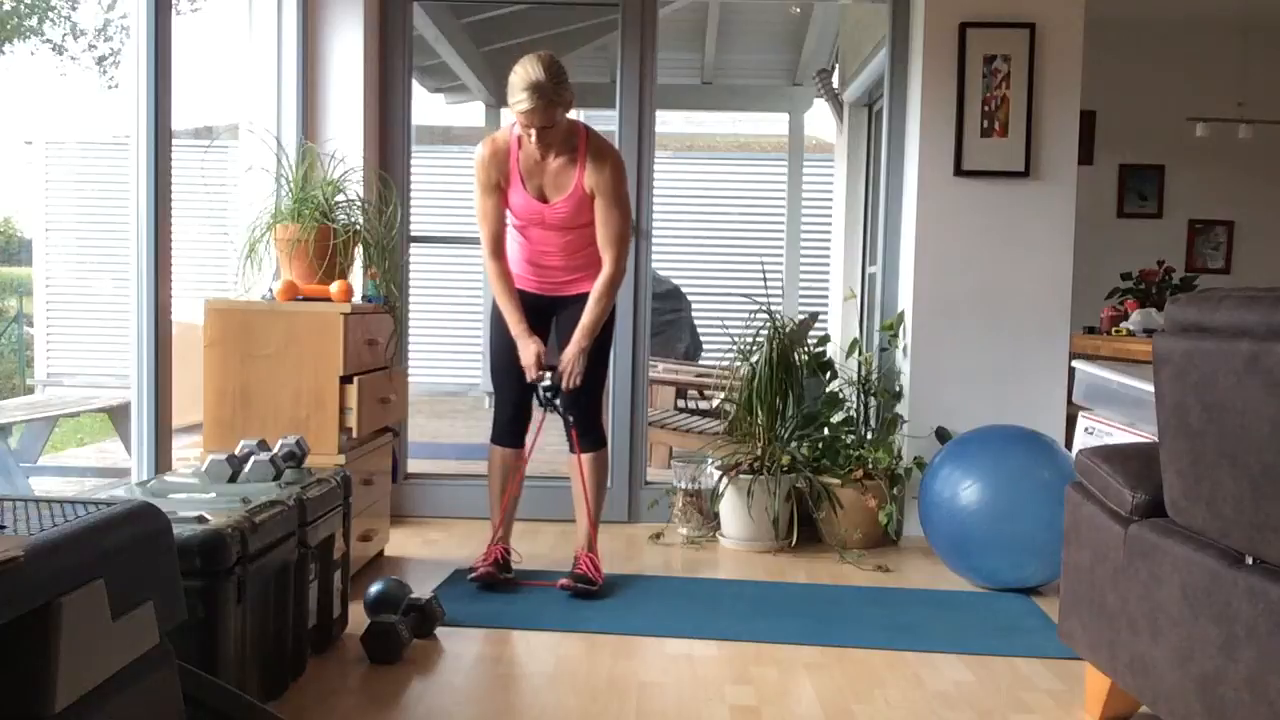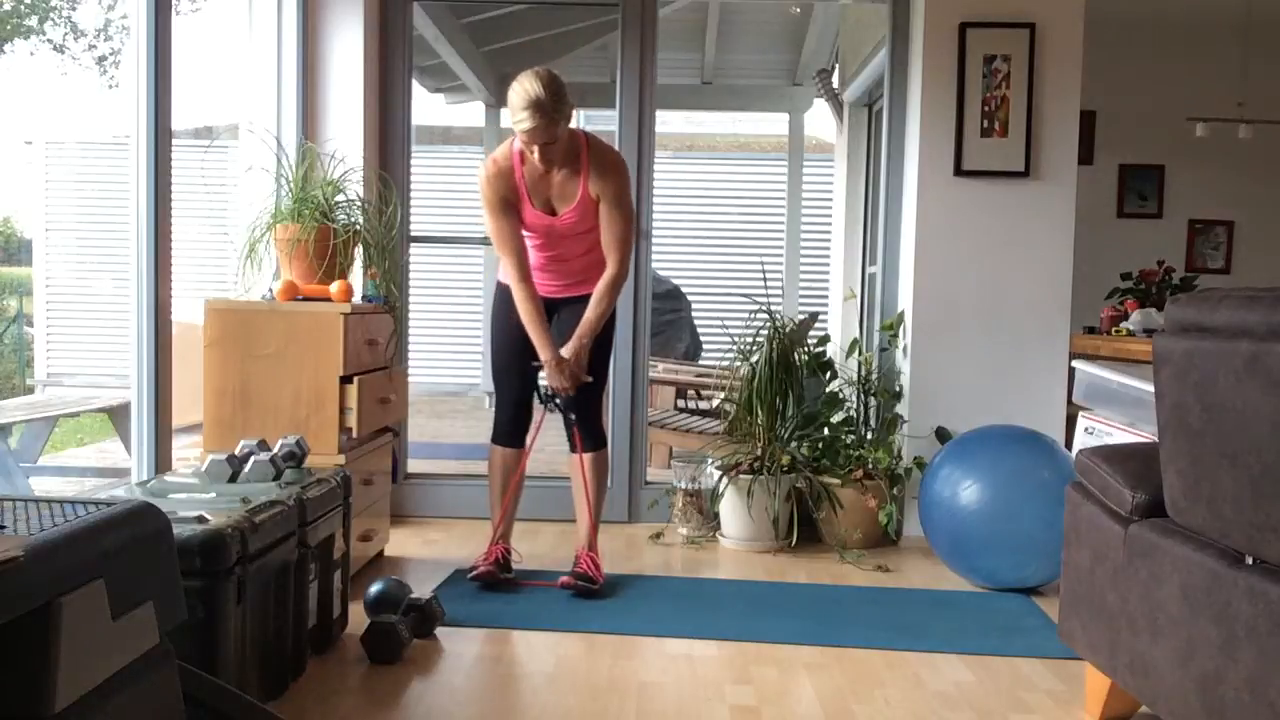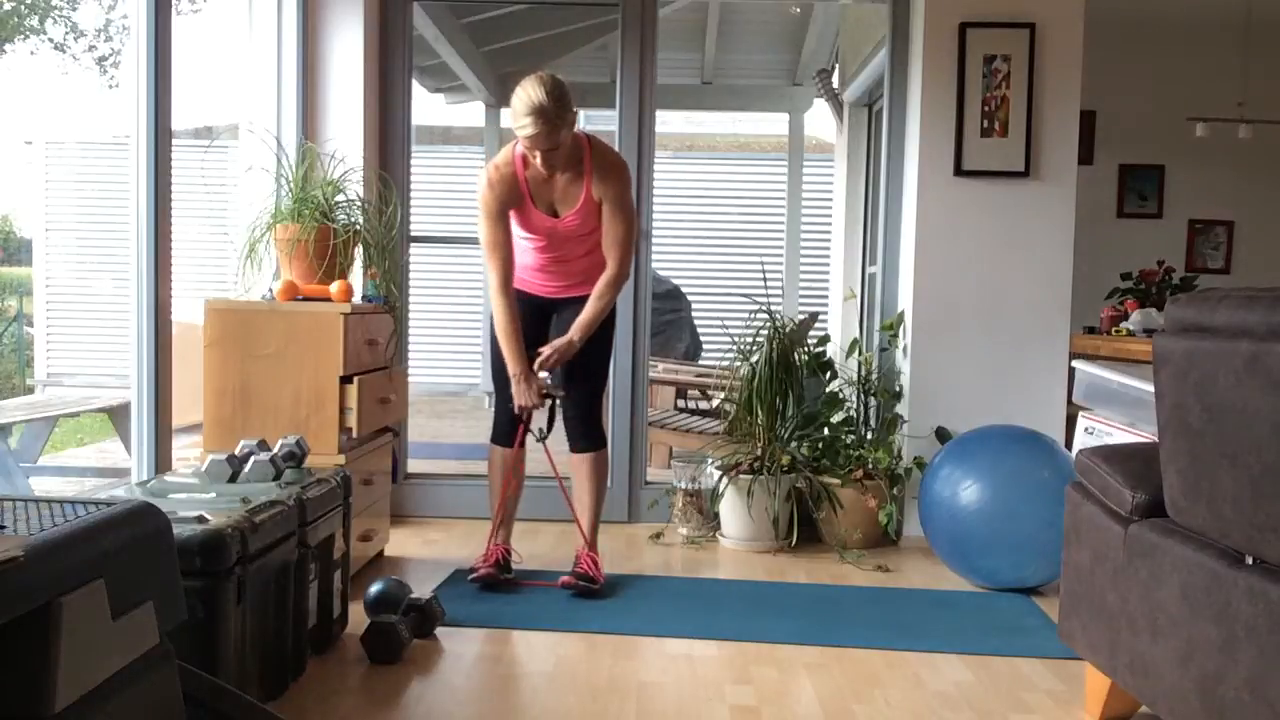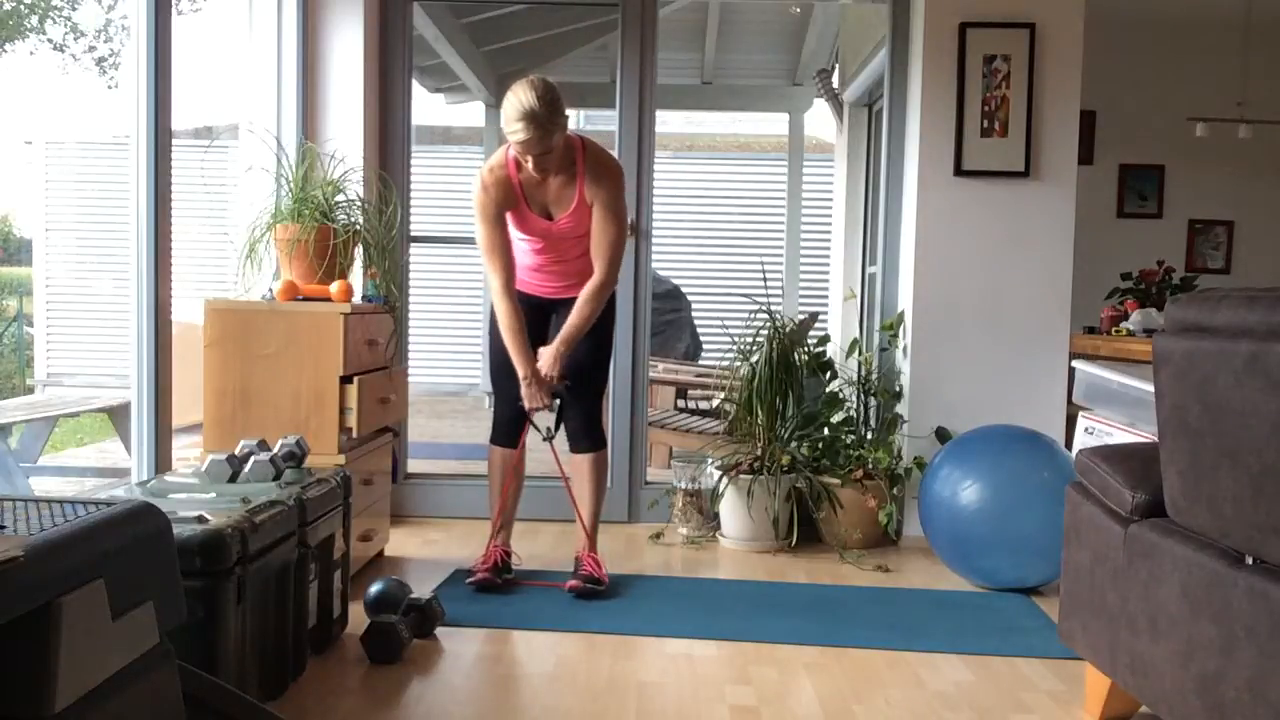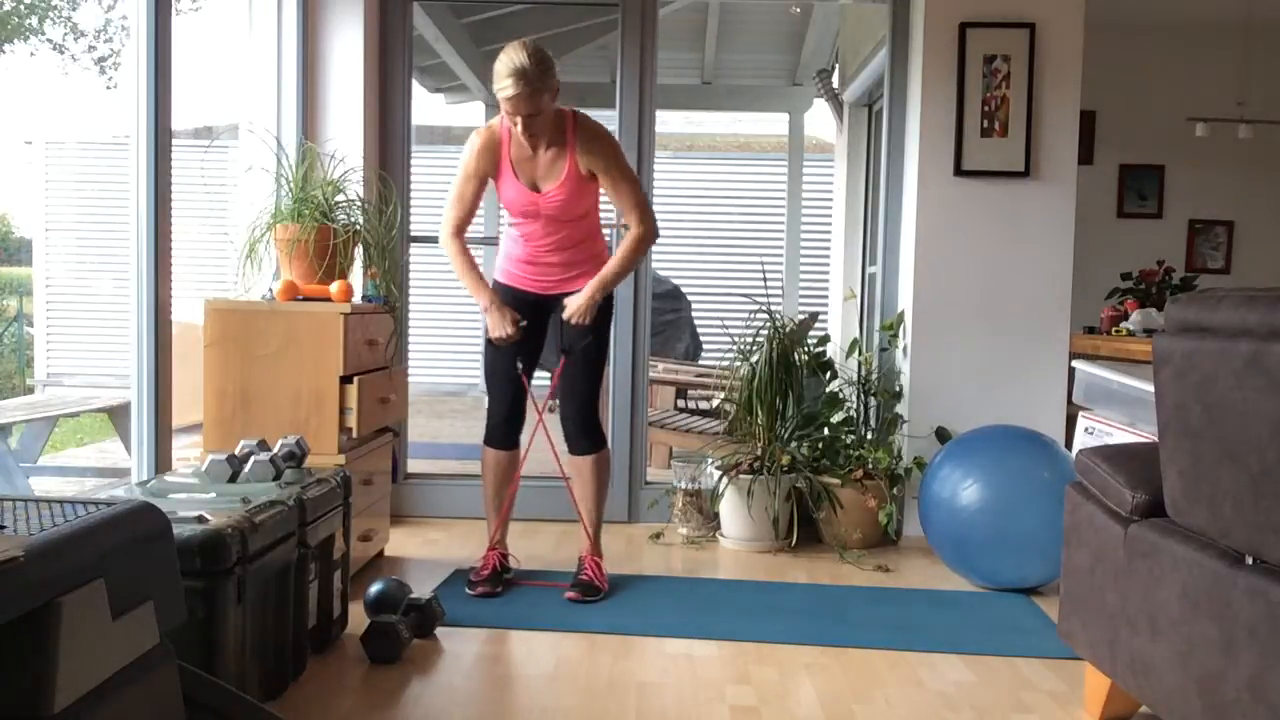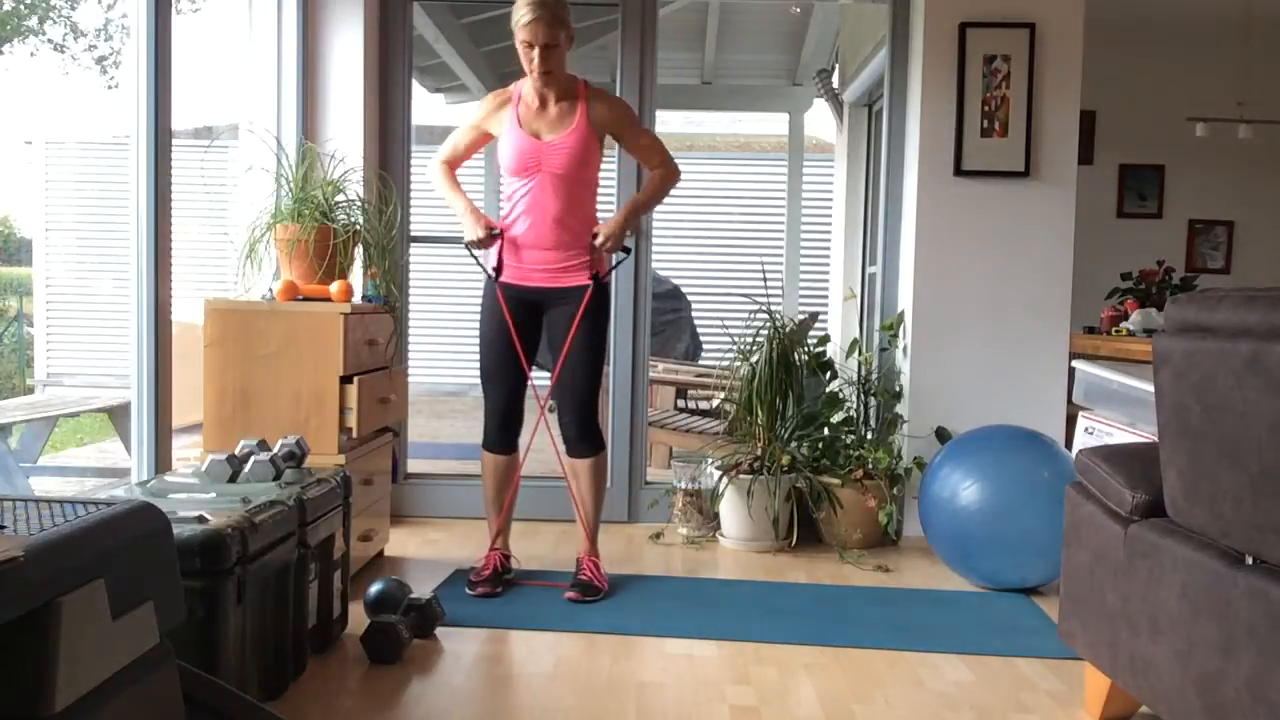
dt=0.4s
person 1, frame 1
left shoulder: (601, 161)
right shoulder: (493, 155)
left elbow: (613, 263)
right elbow: (492, 254)
left wrist: (580, 344)
right wrist: (523, 335)
left hip: (583, 294)
right hip: (519, 293)
left knee: (583, 416)
right knee: (509, 415)
left ankle: (587, 551)
right ankle: (498, 546)
person 1, frame 2
left shoulder: (604, 166)
right shoulder: (497, 171)
left elbow: (617, 265)
right elbow: (518, 275)
left wrist: (579, 344)
right wrist: (550, 357)
left hip: (586, 295)
right hip: (520, 294)
left knee: (584, 416)
right knee: (510, 413)
left ankle: (587, 551)
right ankle: (499, 545)
person 1, frame 3
left shoulder: (608, 169)
right shoulder: (500, 175)
left elbow: (618, 266)
right elbow: (498, 283)
left wrist: (573, 339)
right wrist: (518, 372)
left hip: (586, 296)
right hip: (524, 293)
left knee: (582, 418)
right knee: (509, 414)
left ankle: (588, 552)
right ankle: (498, 547)
person 1, frame 4
left shoulder: (600, 170)
right shoulder: (494, 178)
left elbow: (604, 276)
right elbow: (501, 286)
left wrist: (558, 350)
right wrist: (526, 373)
left hip: (584, 296)
right hip: (523, 294)
left knee: (582, 416)
right knee: (508, 414)
left ankle: (589, 552)
right ankle: (499, 547)
person 1, frame 5
left shoulder: (590, 141)
right shoulder: (487, 143)
left elbow: (643, 228)
right elbow: (451, 235)
left wrist: (596, 288)
right wrist: (488, 303)
left hip: (579, 293)
right hip: (514, 289)
left knee: (580, 419)
right knee: (502, 416)
left ankle: (591, 556)
right ankle: (497, 551)
person 1, frame 6
left shoulder: (600, 106)
right shoulder: (497, 107)
left elbow: (665, 170)
right elbow: (442, 164)
left wrist: (625, 218)
right wrist: (468, 213)
left hip: (578, 285)
right hip: (510, 281)
left knee: (578, 419)
right knee: (500, 415)
left ankle: (589, 555)
right ankle: (497, 551)
